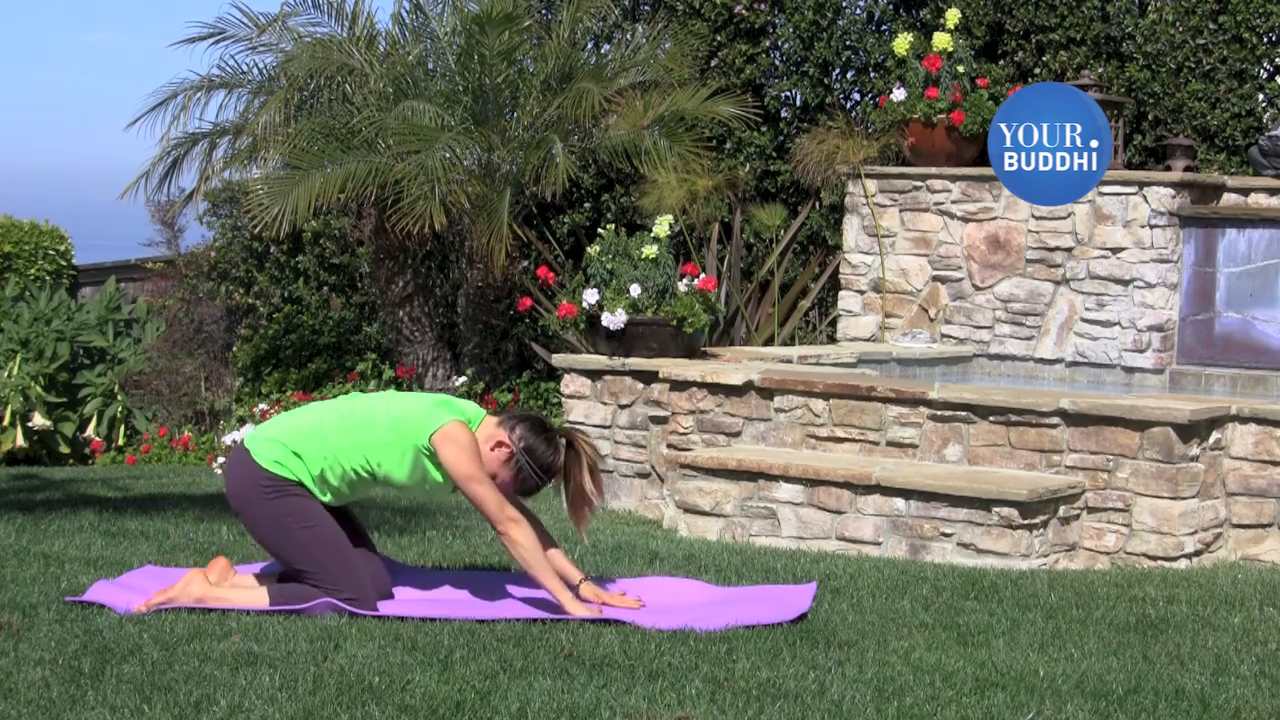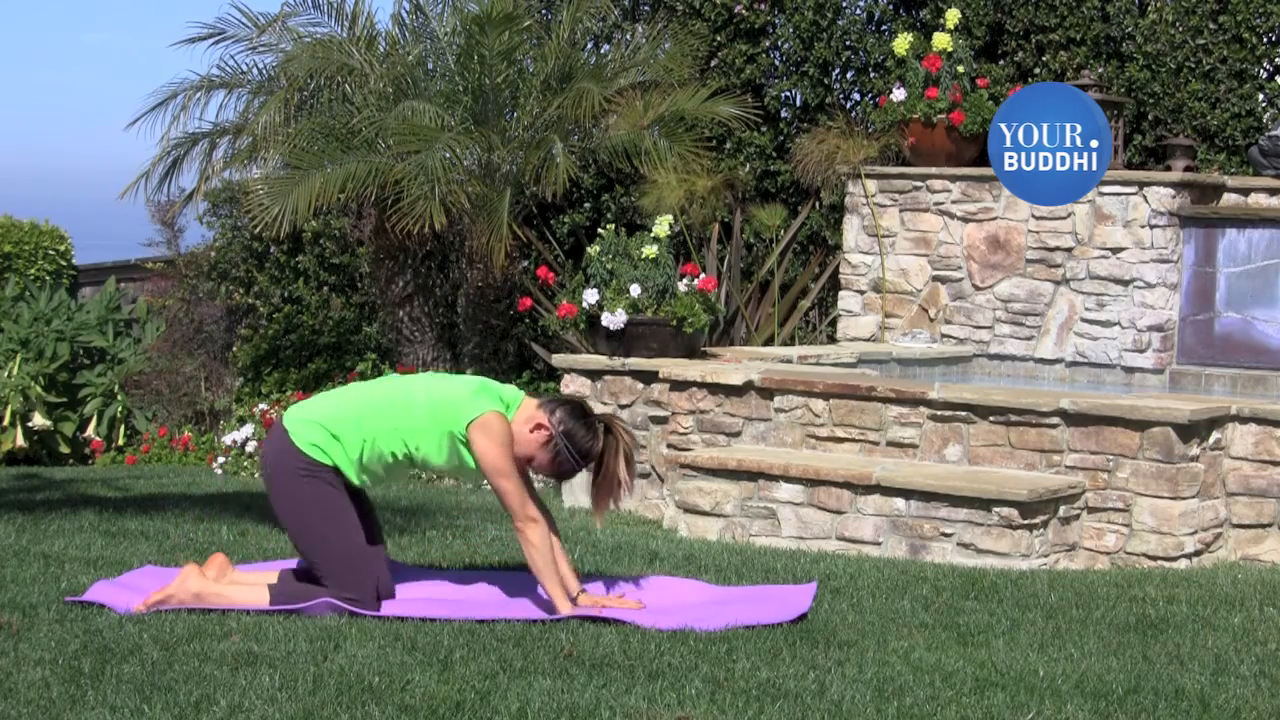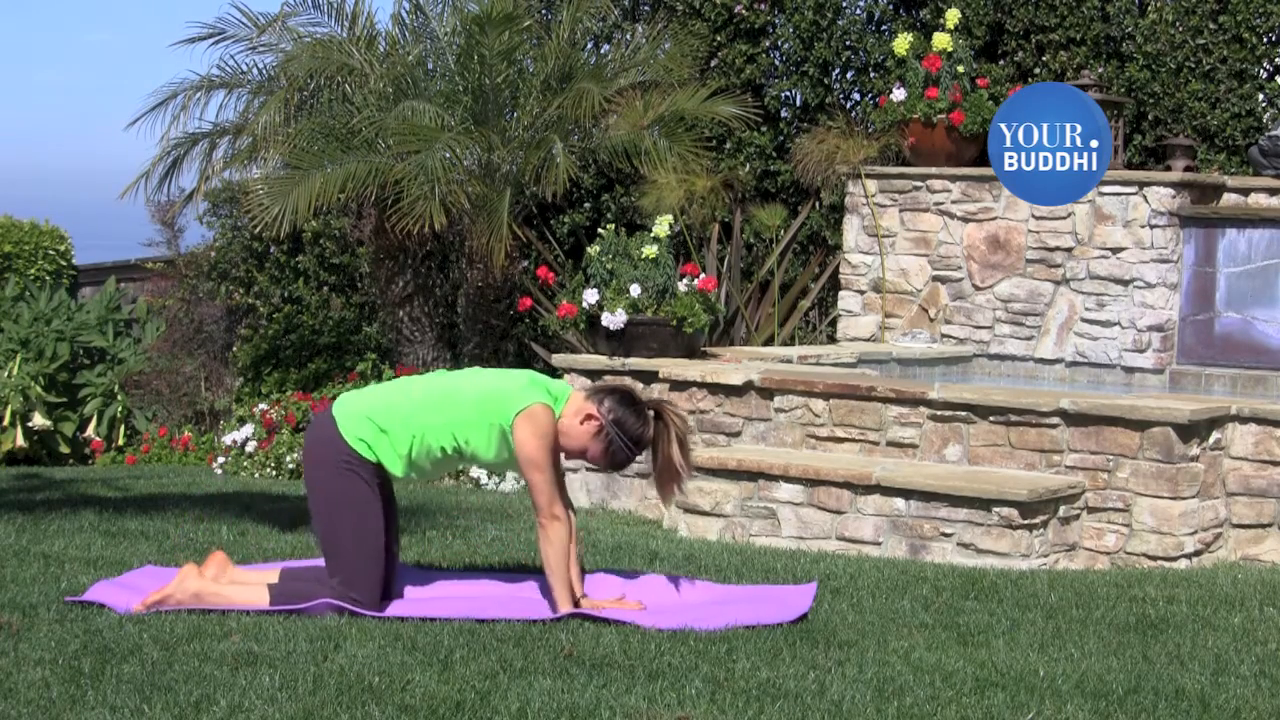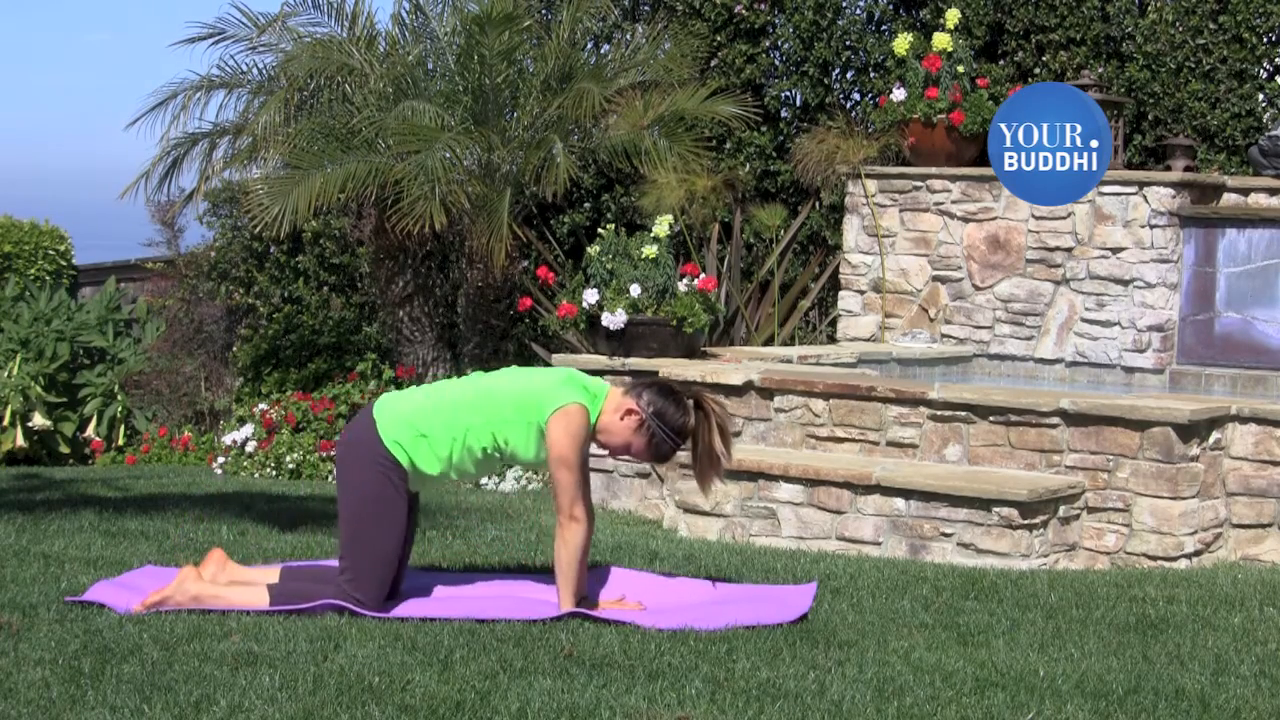
dt=0.3s
person 1, frame 1
left shoulder: (478, 428)
right shoulder: (454, 435)
left elbow: (520, 517)
right elbow: (508, 525)
left wrist: (581, 584)
right wrist: (569, 603)
left hip: (290, 468)
right hip: (265, 473)
left knee: (375, 586)
right knee: (354, 600)
left ankle: (231, 580)
right ankle: (205, 595)
person 1, frame 2
left shoulder: (512, 411)
right shoulder: (492, 423)
left elbow: (538, 515)
right elbow: (527, 522)
left wrist: (576, 592)
right wrist: (564, 608)
left hip: (317, 452)
right hip: (302, 453)
left knee: (376, 587)
right knee: (356, 601)
left ankle: (228, 575)
right ankle: (203, 592)
person 1, frame 3
left shoulder: (549, 403)
right shoulder: (537, 415)
left elbow: (561, 511)
right elbow: (551, 519)
left wrist: (576, 594)
right wrist: (563, 609)
left hip: (358, 443)
right hip: (345, 445)
left knee: (375, 587)
right knee: (357, 599)
left ankle: (228, 573)
right ankle: (201, 592)
person 1, frame 4
left shoulder: (581, 401)
right shoulder: (573, 412)
left elbow: (580, 511)
right elbow: (571, 519)
left wrist: (579, 594)
right wrist: (567, 608)
left hip: (390, 445)
right hip: (381, 450)
left knee: (376, 585)
right knee: (361, 598)
left ankle: (231, 572)
right ankle: (199, 593)
